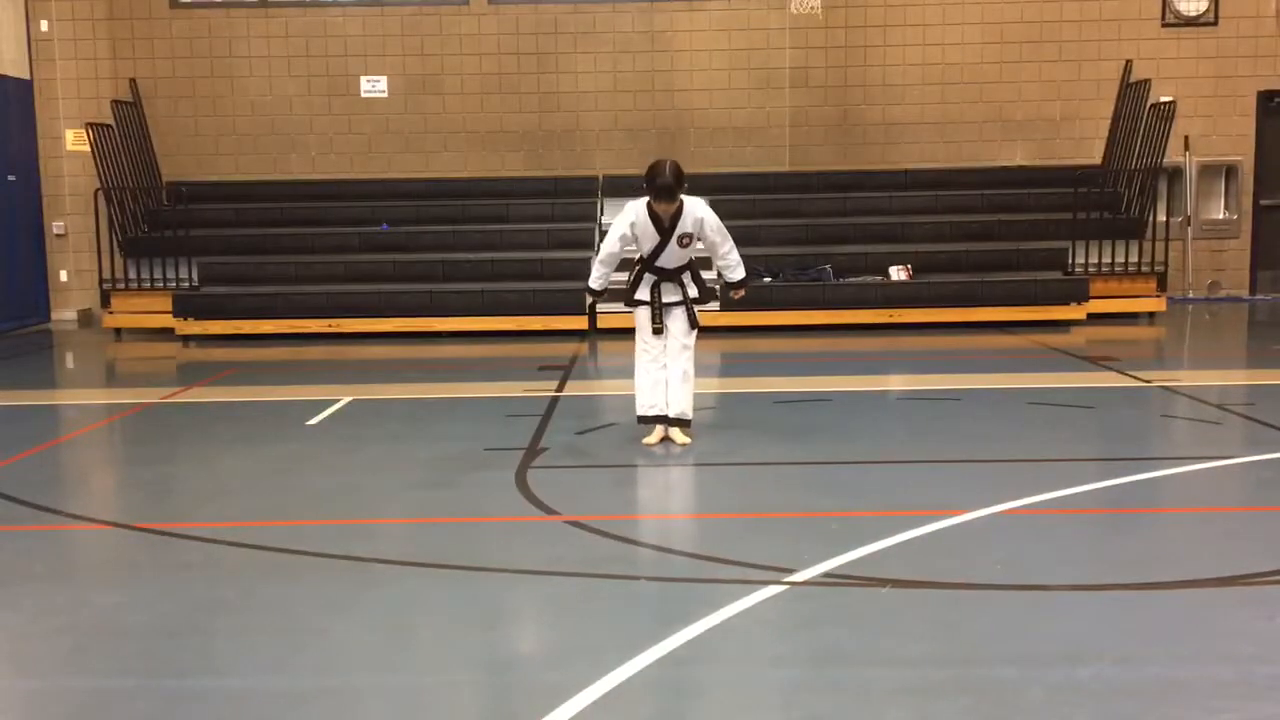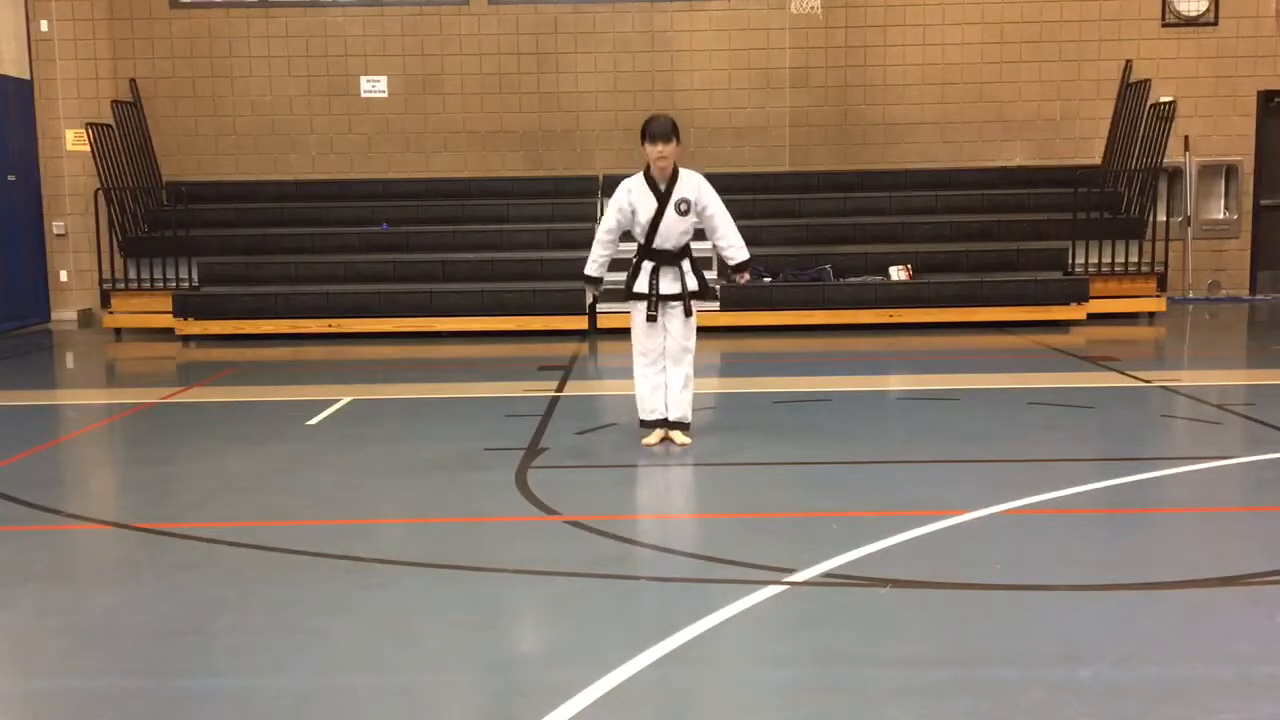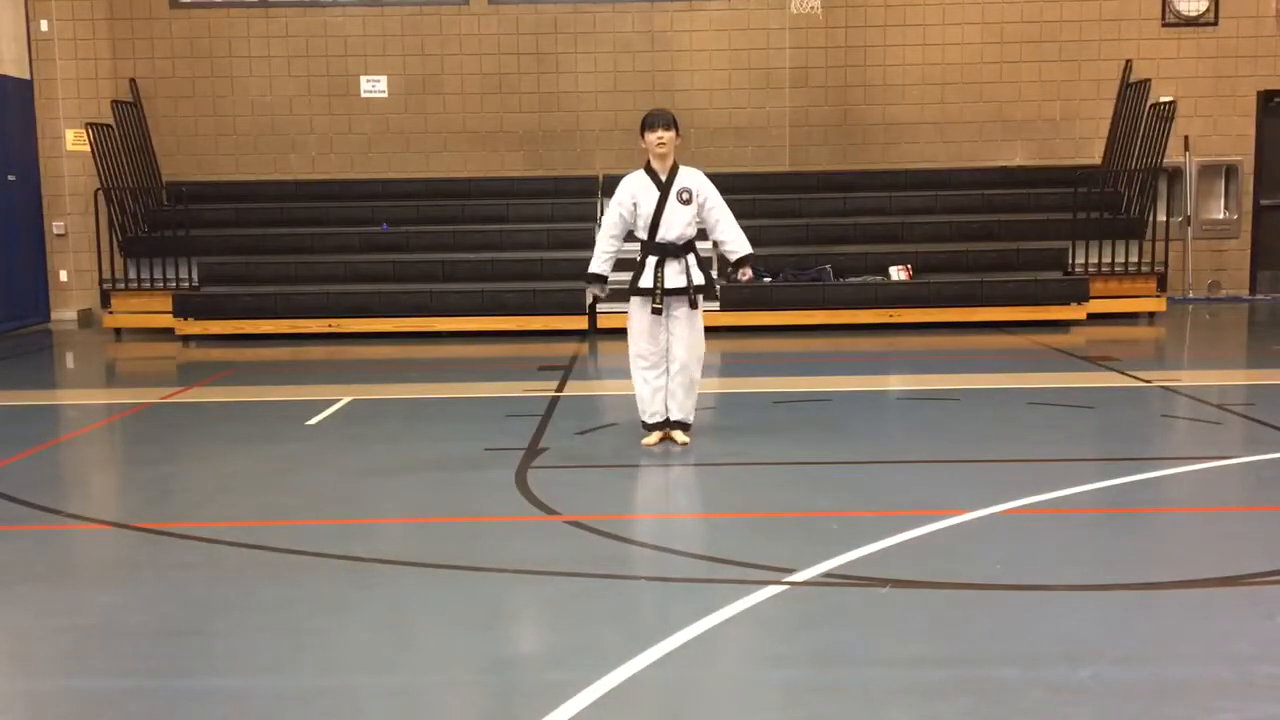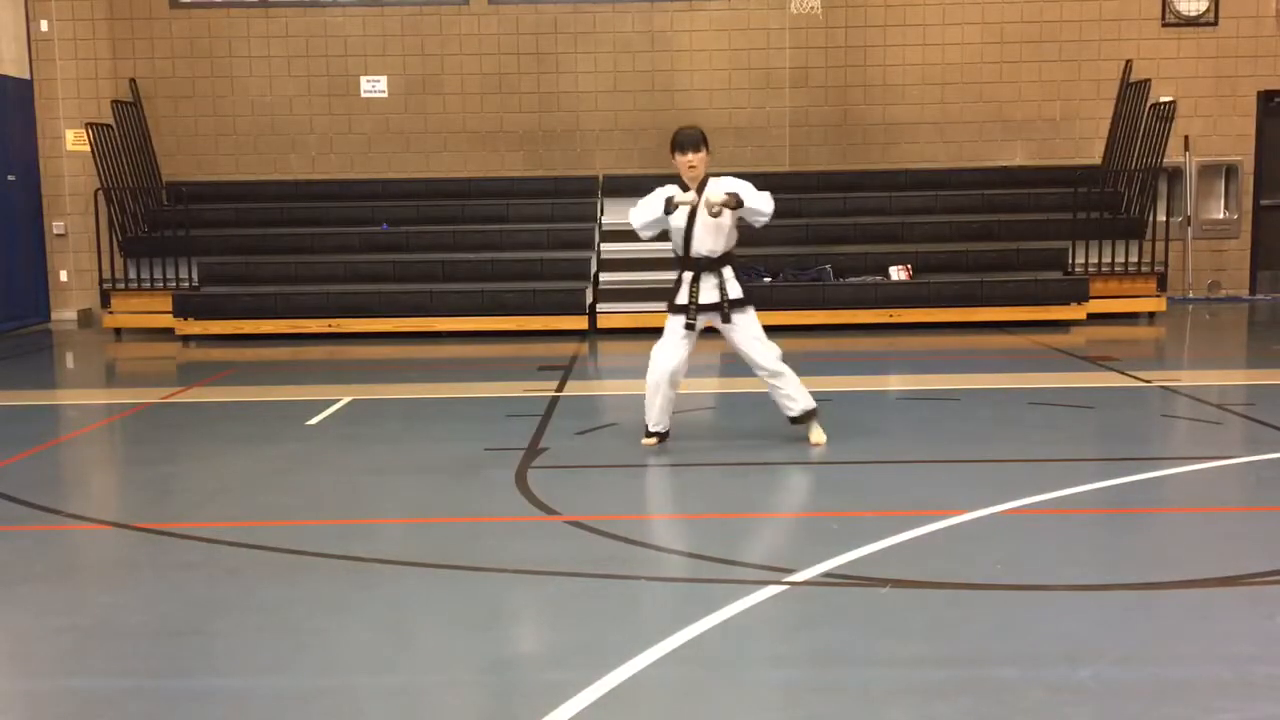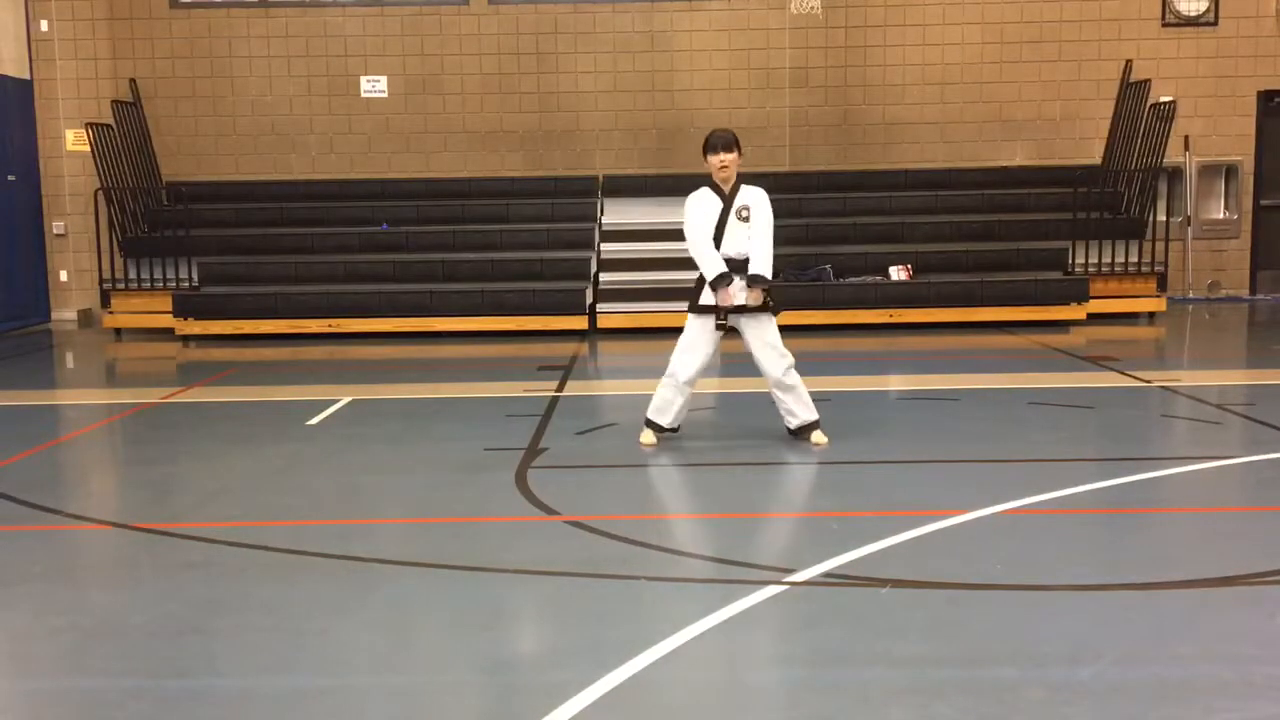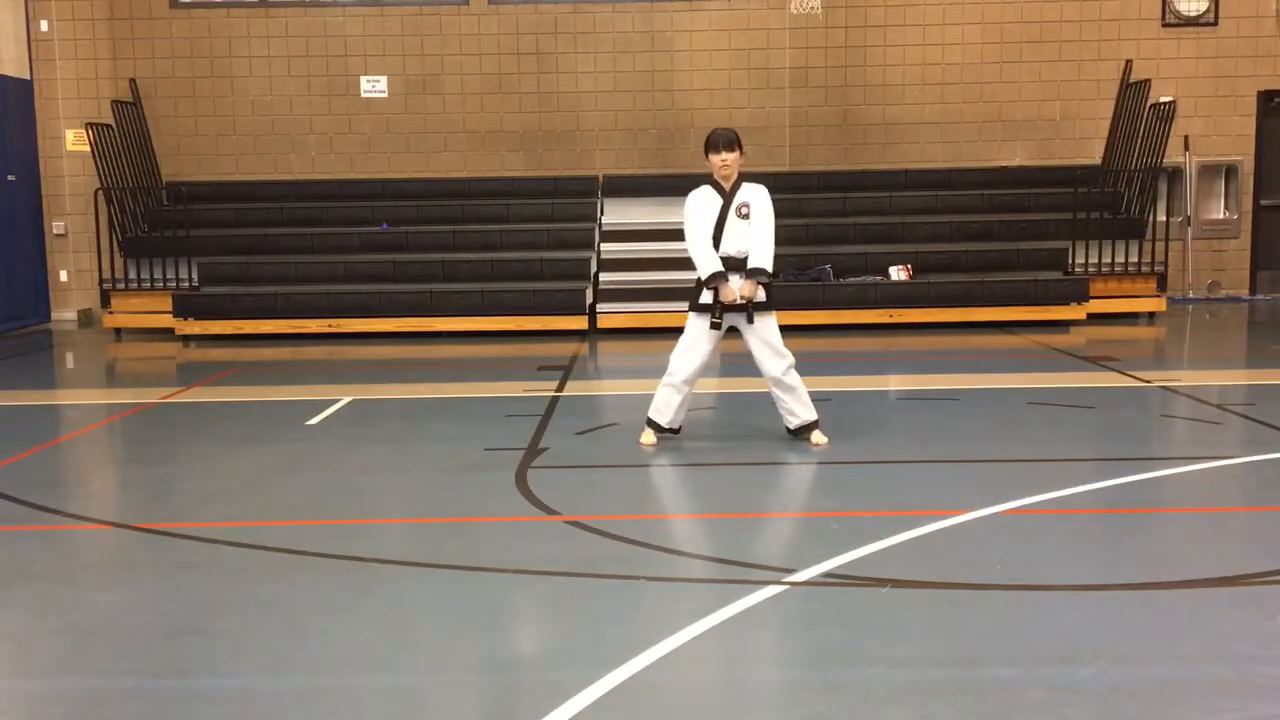
dt=0.4s
person 1, frame 1
left shoulder: (698, 212)
right shoulder: (633, 214)
left elbow: (722, 246)
right elbow: (609, 251)
left wrist: (736, 280)
right wrist: (596, 287)
left hip: (683, 285)
right hip: (647, 286)
left knee: (681, 353)
right knee: (650, 353)
left ankle: (677, 422)
right ankle: (657, 422)
person 1, frame 2
left shoulder: (695, 183)
right shoulder: (630, 188)
left elbow: (720, 225)
right elbow: (607, 233)
left wrist: (740, 262)
right wrist: (593, 275)
left hip: (681, 275)
right hip: (645, 275)
left knee: (680, 352)
right knee: (648, 353)
left ankle: (678, 422)
right ankle: (656, 422)
person 1, frame 3
left shoulder: (695, 179)
right shoulder: (632, 184)
left elbow: (721, 221)
right elbow: (611, 230)
left wrist: (741, 258)
right wrist: (598, 275)
left hip: (687, 271)
right hip: (650, 273)
left knee: (687, 353)
right knee: (646, 354)
left ankle: (677, 420)
right ankle: (655, 422)
person 1, frame 4
left shoulder: (727, 185)
right shoulder: (668, 194)
left elbow: (765, 206)
right elbow: (638, 219)
left wrist: (732, 201)
right wrist: (671, 203)
left hip: (726, 285)
right hip: (689, 288)
left knee: (763, 355)
right knee: (665, 363)
left ankle: (806, 415)
right ankle: (655, 427)
person 1, frame 5
left shoulder: (756, 196)
right shoulder: (697, 200)
left elbow: (762, 242)
right elbow: (701, 245)
left wrist: (756, 285)
right wrist: (722, 286)
left hip: (749, 288)
right hip: (711, 289)
left knee: (776, 362)
right knee: (686, 363)
left ankle: (806, 423)
right ankle: (657, 422)
person 1, frame 6
left shoulder: (757, 193)
right shoulder: (697, 198)
left elbow: (763, 238)
right elbow: (699, 243)
left wrist: (753, 278)
right wrist: (720, 282)
left hip: (750, 285)
right hip: (711, 287)
left knee: (776, 362)
right knee: (686, 362)
left ankle: (805, 423)
right ankle: (658, 423)
